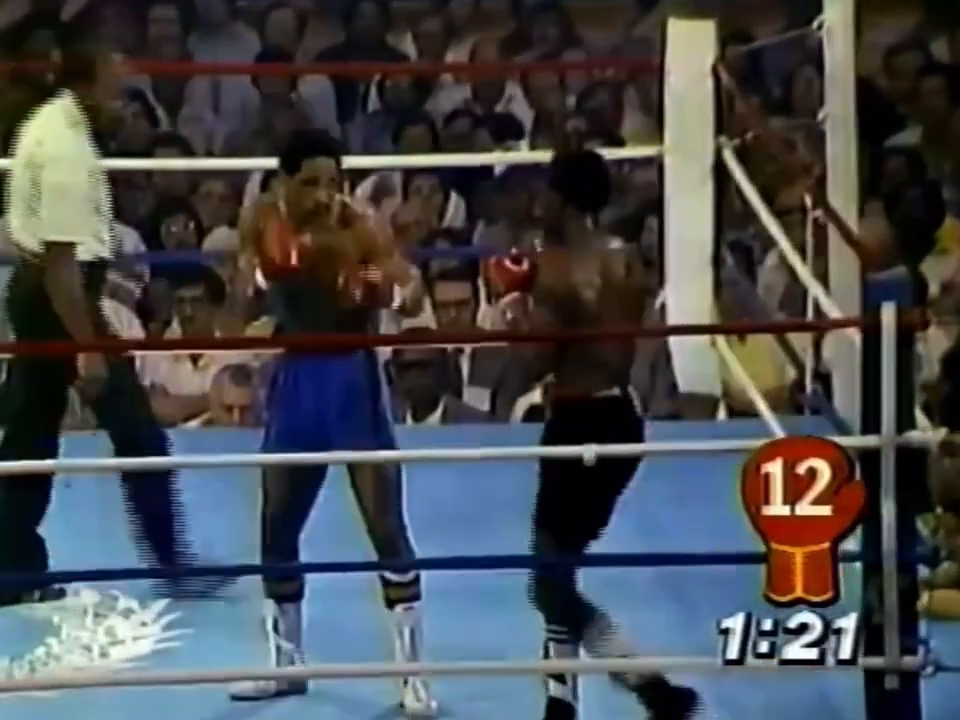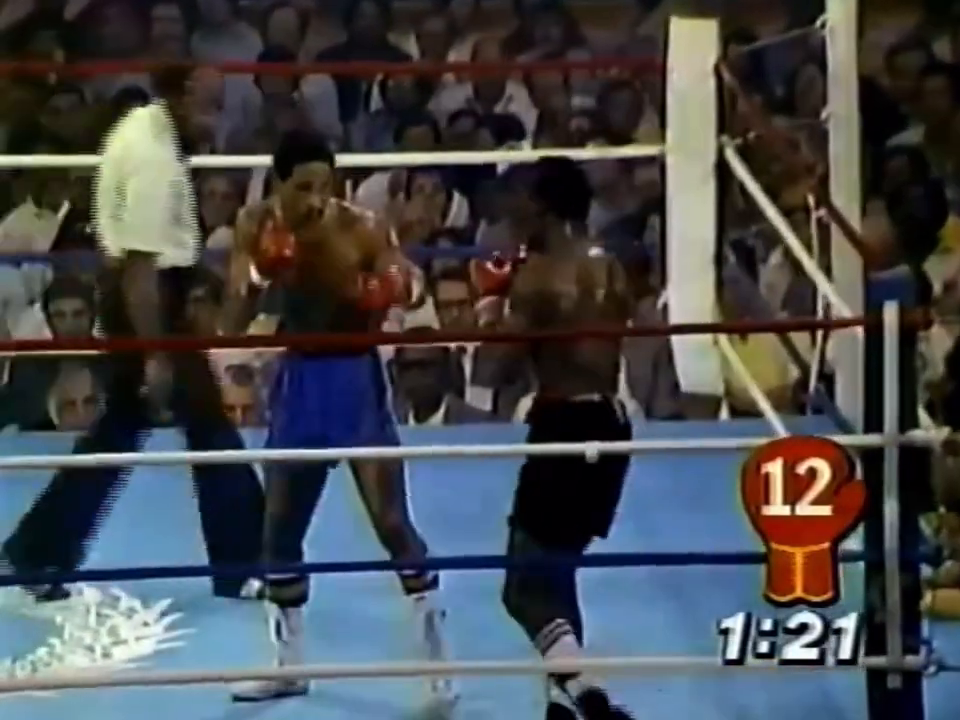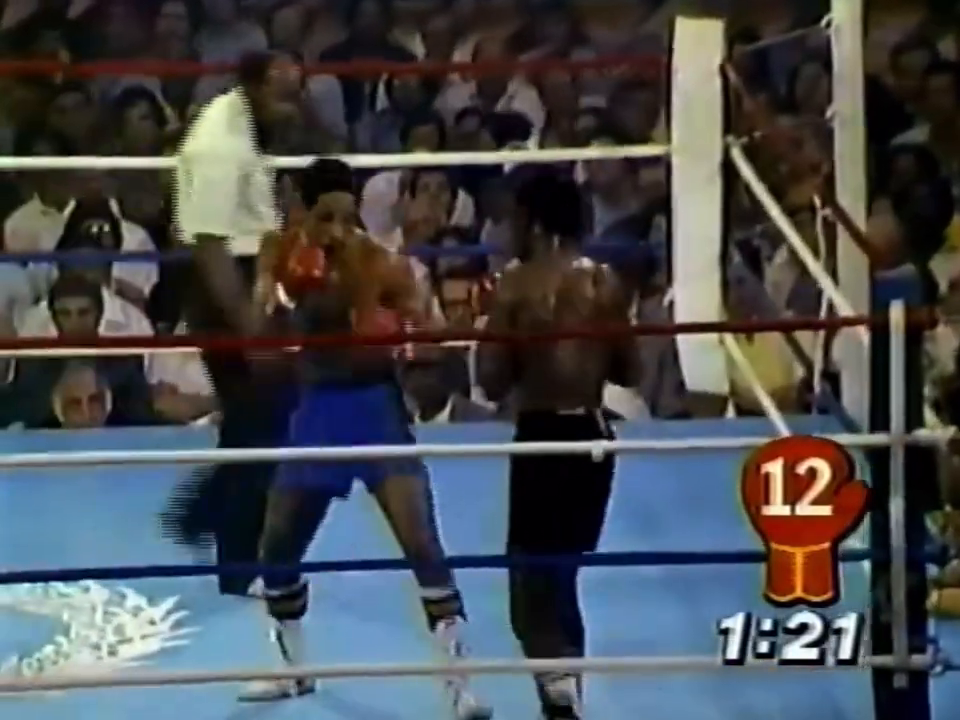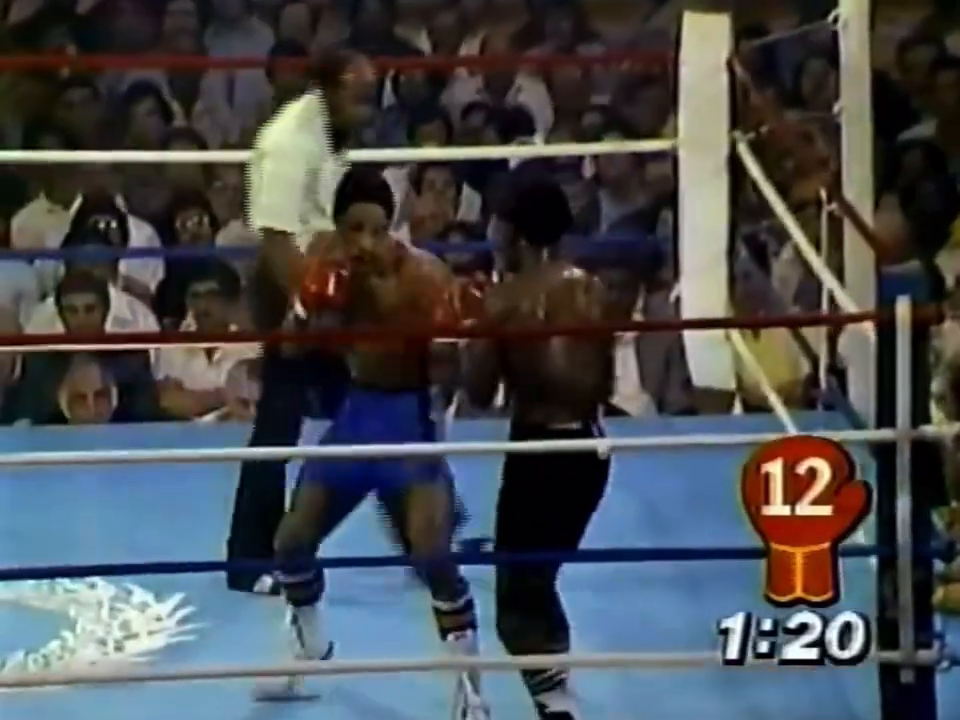
dt=0.2s
person 1, frame 1
left shoulder: (361, 227)
right shoulder: (261, 219)
left elbow: (409, 295)
left wrist: (390, 290)
right wrist: (264, 278)
left hip: (352, 375)
right hip: (294, 374)
left knee: (386, 528)
right knee: (277, 530)
right ankle: (287, 664)
person 1, frame 2
left shoulder: (363, 228)
right shoulder: (255, 225)
left elbow: (406, 286)
right elbow: (235, 317)
left wrist: (404, 290)
right wrist: (256, 279)
left hip: (355, 376)
right hip: (297, 378)
left knee: (392, 523)
right knee: (280, 531)
left ankle: (435, 665)
right ankle: (289, 664)
person 1, frame 3
left shoulder: (383, 263)
right shoulder: (282, 253)
left elbow: (429, 332)
left wrist: (401, 333)
right wrist: (285, 300)
left hip: (376, 405)
right hip: (317, 408)
left knee: (422, 548)
right knee: (276, 550)
right ankle: (293, 669)
person 1, frame 4
left shoulder: (419, 270)
right shoulder: (321, 257)
left elbow: (452, 336)
left wrist: (452, 324)
right wrist: (308, 314)
left hip: (409, 412)
right hip: (357, 408)
left knee: (433, 558)
right knee: (290, 543)
right ankle: (311, 650)
person 2, frame 1
left shoulder: (557, 268)
right shoulder: (625, 261)
left elbow: (535, 362)
left wrist: (515, 301)
left hip: (582, 425)
right hip: (617, 417)
left knee: (551, 580)
right knee: (552, 571)
person 2, frame 2
left shoulder: (536, 273)
right shoulder: (610, 269)
left elbow: (510, 361)
left wrist: (495, 302)
left hip: (564, 426)
right hip: (608, 423)
left knee: (525, 587)
right knee: (554, 575)
person 2, frame 3
left shoulder: (515, 285)
right shoulder: (604, 282)
left elbow: (493, 384)
right elbow: (628, 371)
left wrist: (492, 324)
left hip: (545, 438)
right hip: (593, 437)
left knee: (532, 604)
right knee: (558, 584)
person 2, frame 4
left shoulder: (504, 297)
right shoulder: (593, 293)
left elbow: (478, 391)
right elbow: (603, 385)
left wrist: (476, 331)
left hip: (540, 452)
right hip: (589, 451)
left knee: (518, 610)
right knee: (537, 588)
person 3, frame 1
left shoulder: (47, 123)
right shoulder: (69, 148)
right elbow: (61, 255)
right wrist: (87, 347)
right hip: (60, 294)
right knee: (134, 426)
right ankle: (169, 559)
person 3, frame 2
left shoulder: (144, 128)
right shoulder: (152, 157)
right elbow: (141, 262)
right wrist: (155, 354)
left hip: (128, 292)
right hip: (148, 297)
left knee: (119, 428)
right knee: (210, 429)
right ankle: (239, 567)
person 3, frame 3
left shoulder: (243, 127)
right shoulder: (220, 143)
right elbow: (210, 247)
right wrist: (248, 324)
left hip: (245, 280)
right hip: (224, 291)
left knee: (268, 417)
right knee: (257, 425)
left ankle: (201, 514)
right ankle: (242, 565)
person 3, frame 4
left shoulder: (329, 131)
right shoulder: (289, 142)
right elbow: (278, 239)
right hip: (295, 292)
right knee: (277, 429)
right ankle: (249, 561)
